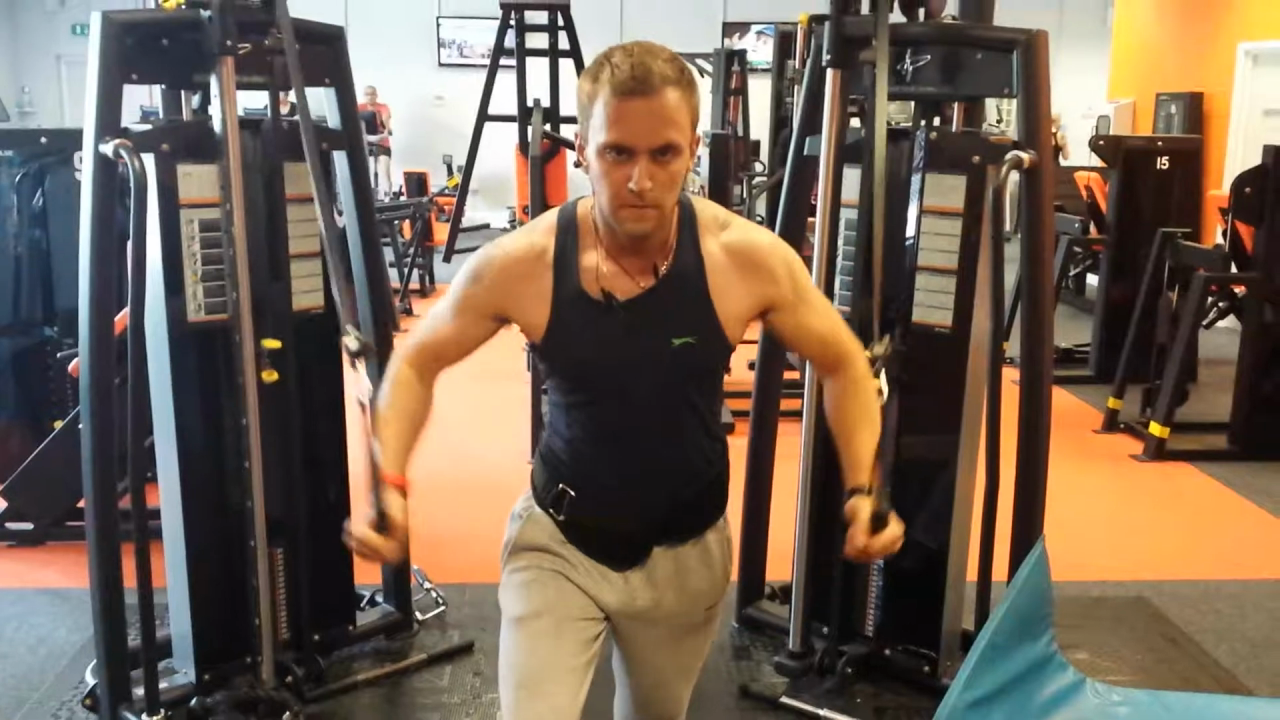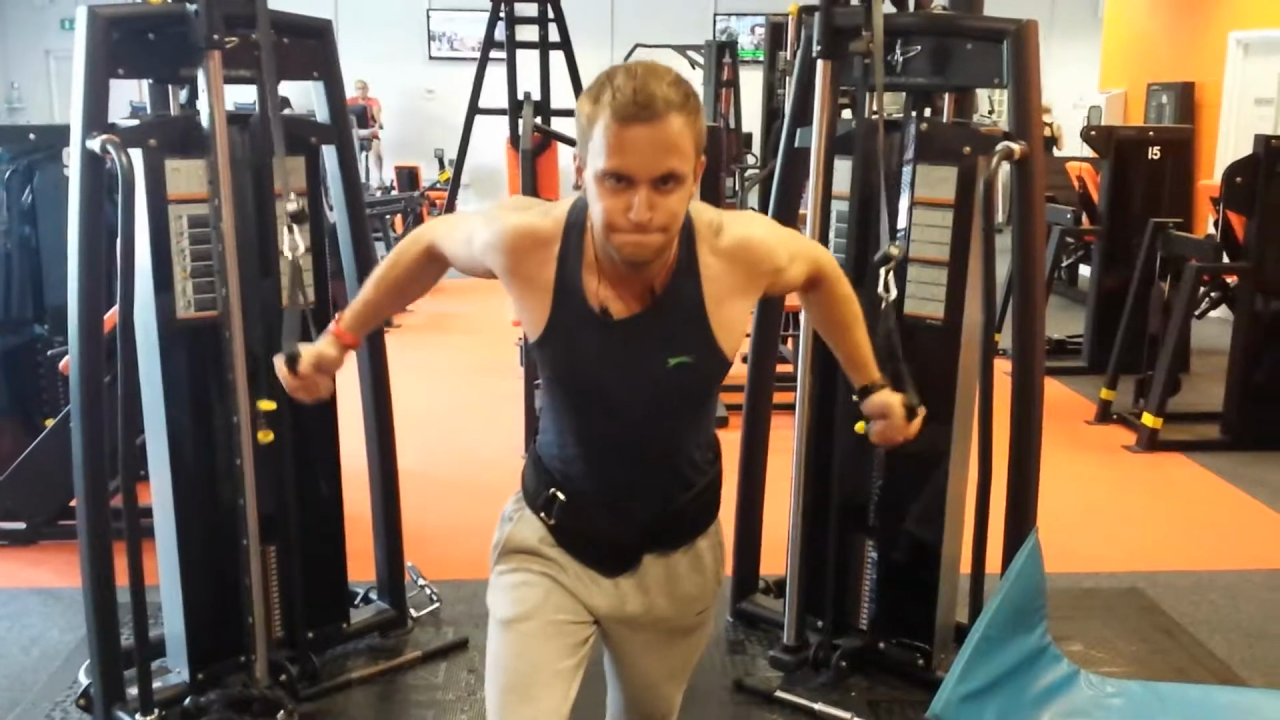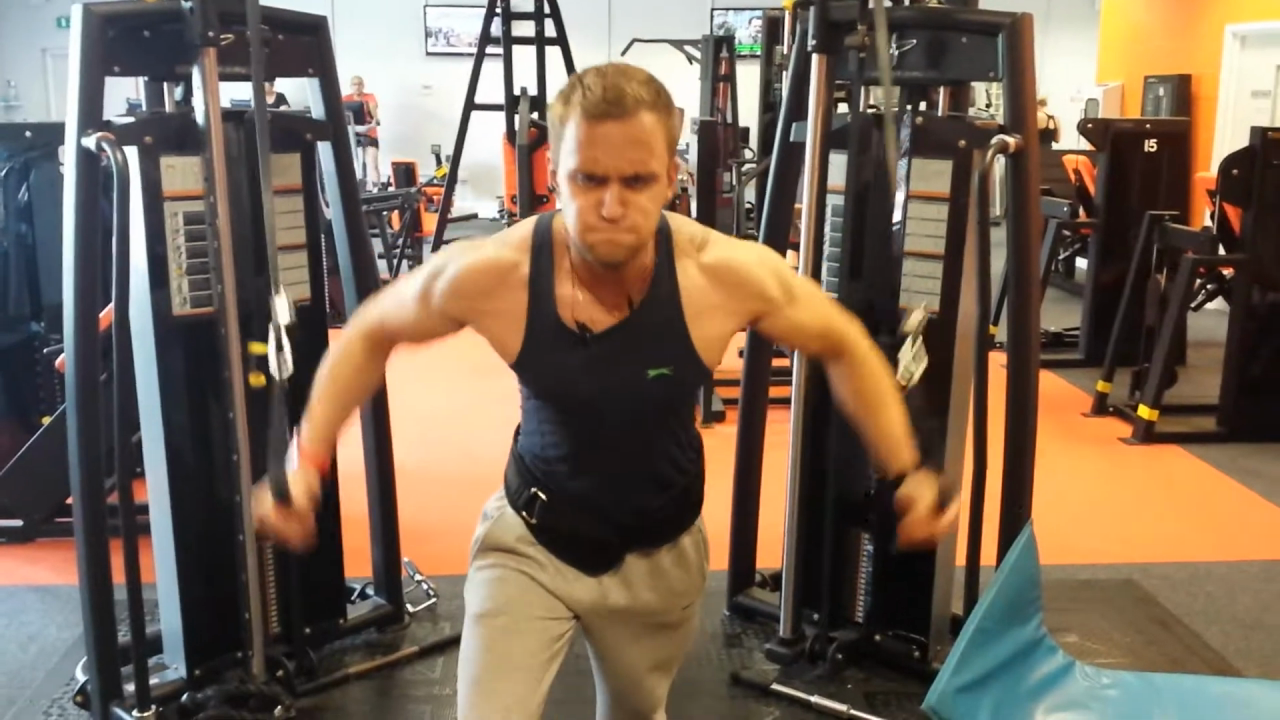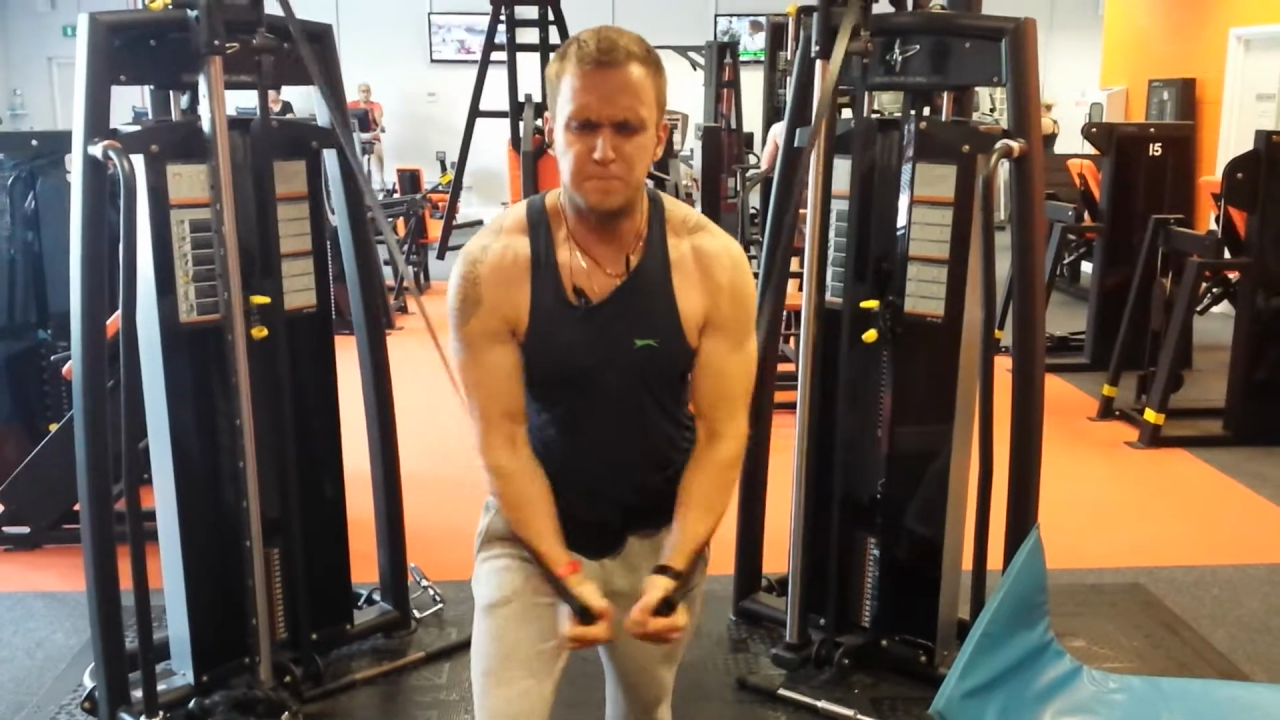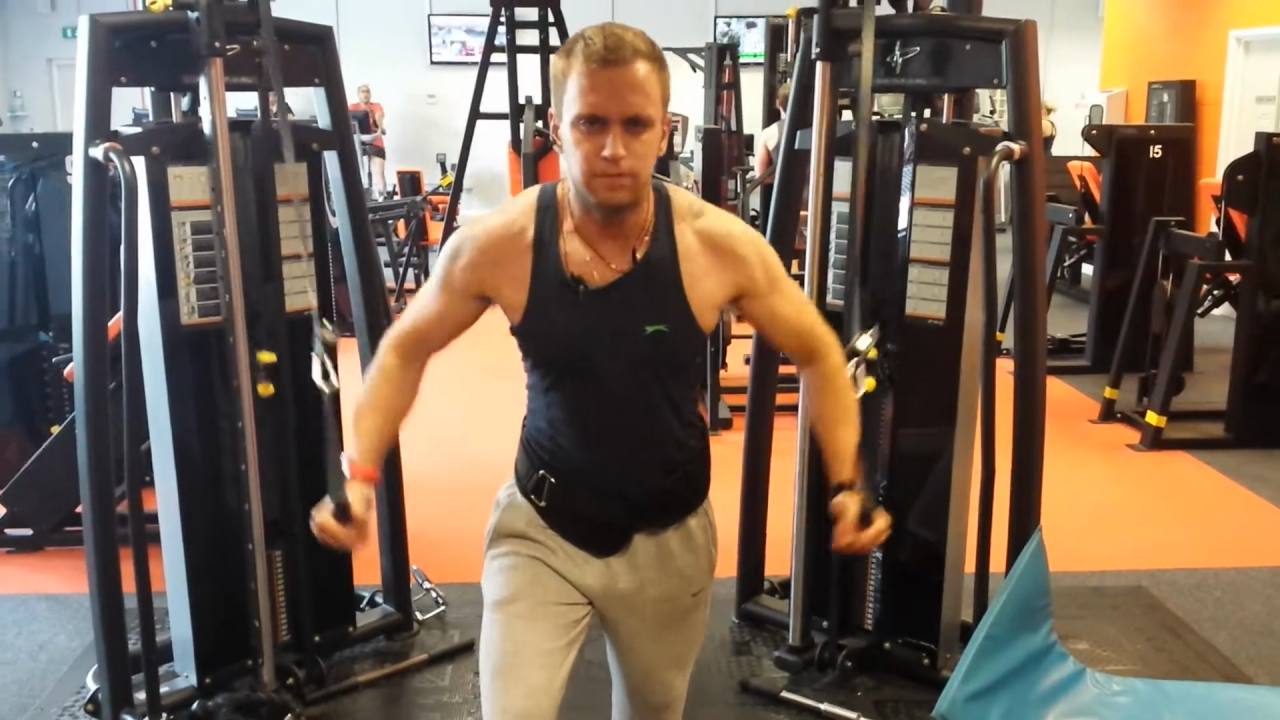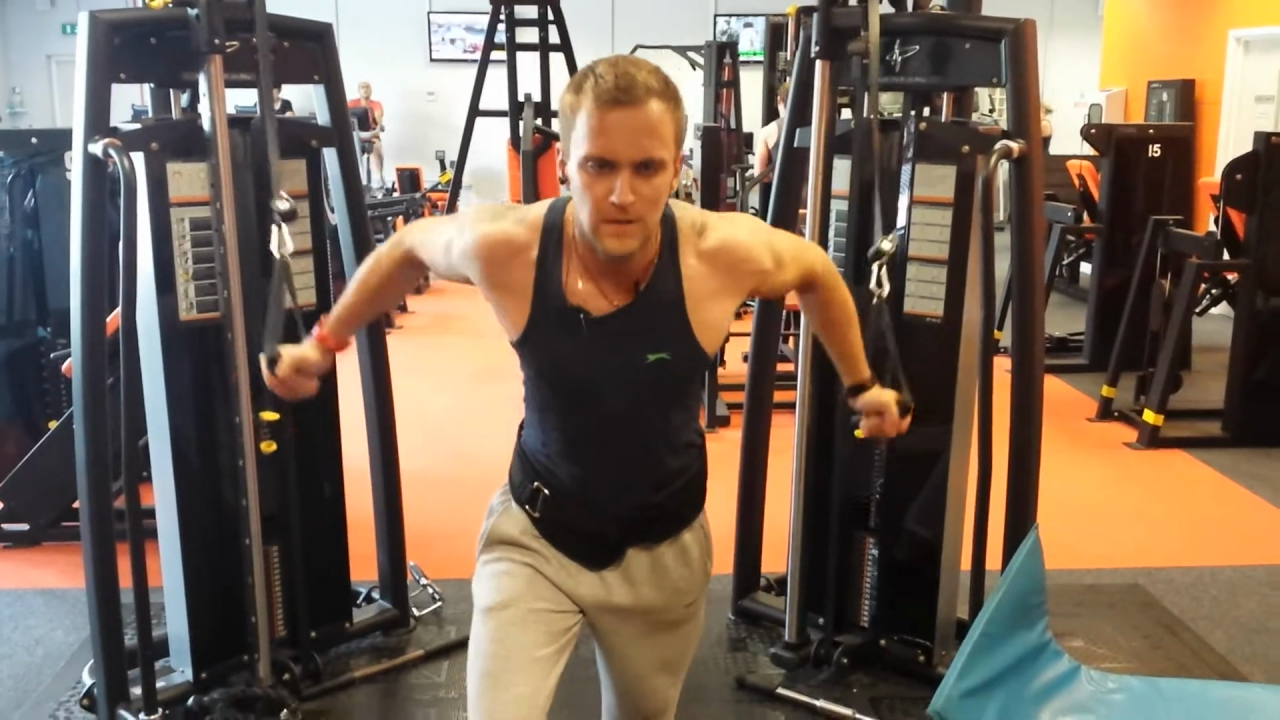
dt=0.4s
person 1, frame 1
left shoulder: (748, 257)
right shoulder: (519, 263)
left elbow: (844, 365)
right elbow: (416, 363)
left wrist: (860, 489)
right wrist: (389, 486)
left hip: (687, 548)
right hip: (559, 540)
person 1, frame 2
left shoulder: (744, 251)
right shoulder: (526, 240)
left elbow: (819, 272)
right elbow: (431, 243)
left wrist: (871, 386)
right wrist: (339, 340)
left hip: (678, 552)
right hip: (549, 543)
person 1, frame 3
left shoulder: (726, 273)
right shoulder: (492, 272)
left elbow: (842, 345)
right elbow: (372, 332)
left wrist: (907, 474)
right wrist: (309, 464)
left hip: (661, 549)
right hip: (530, 538)
person 1, frame 4
left shoulder: (712, 262)
right shoulder: (492, 265)
left elbow: (722, 436)
right elbow: (500, 440)
left wrist: (674, 572)
right wrist: (565, 576)
left hip: (659, 529)
right hip: (535, 524)
person 1, frame 5
left shoulder: (719, 245)
right shoulder: (496, 245)
left elbow: (818, 354)
right elbow: (406, 347)
left wrist: (845, 483)
right wrist: (361, 475)
left hip: (669, 532)
right hip: (541, 526)
person 1, frame 6
left shoulder: (728, 253)
right shoulder: (502, 247)
left elbow: (815, 271)
right elbow: (409, 246)
left wrist: (861, 384)
right wrist: (324, 344)
left hip: (664, 545)
right hip: (536, 535)
